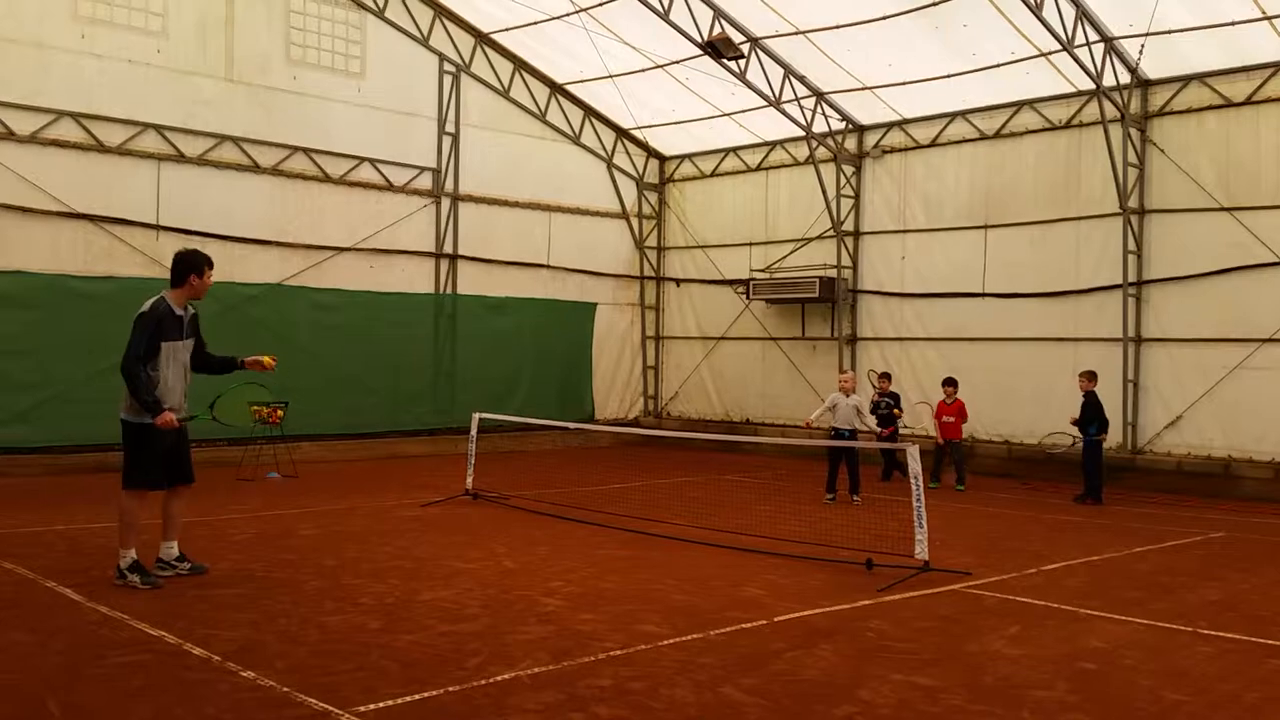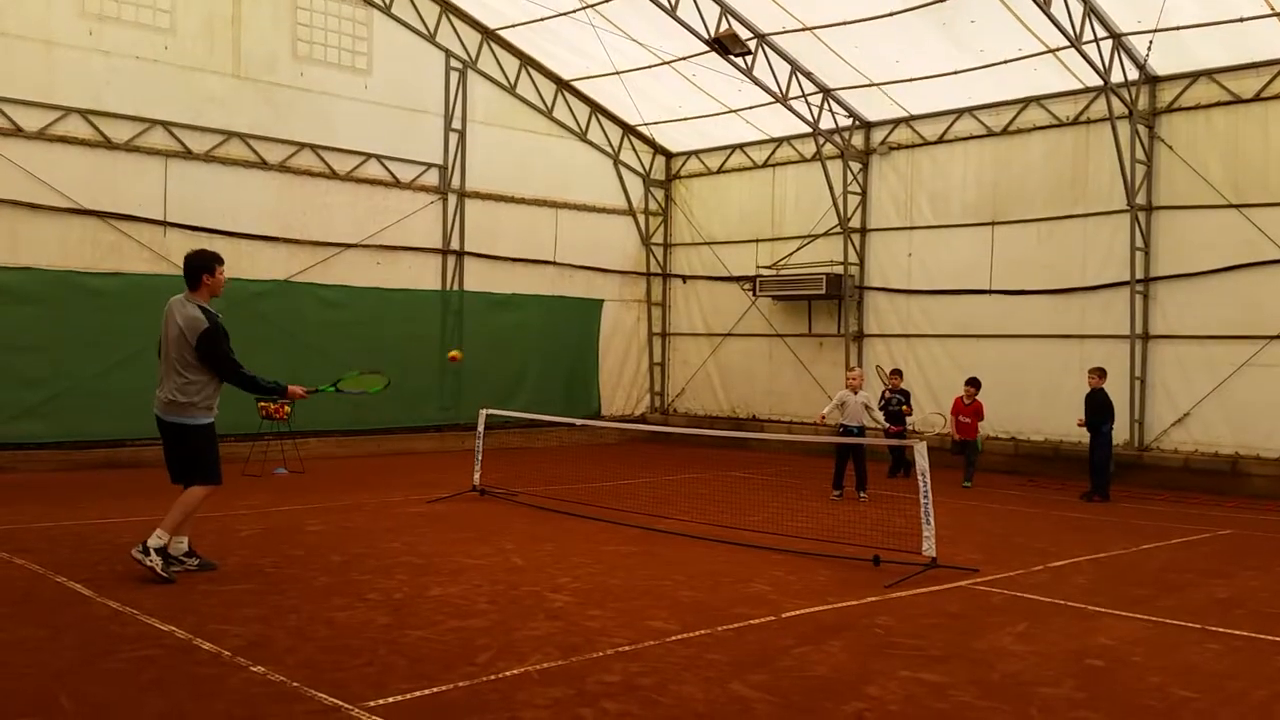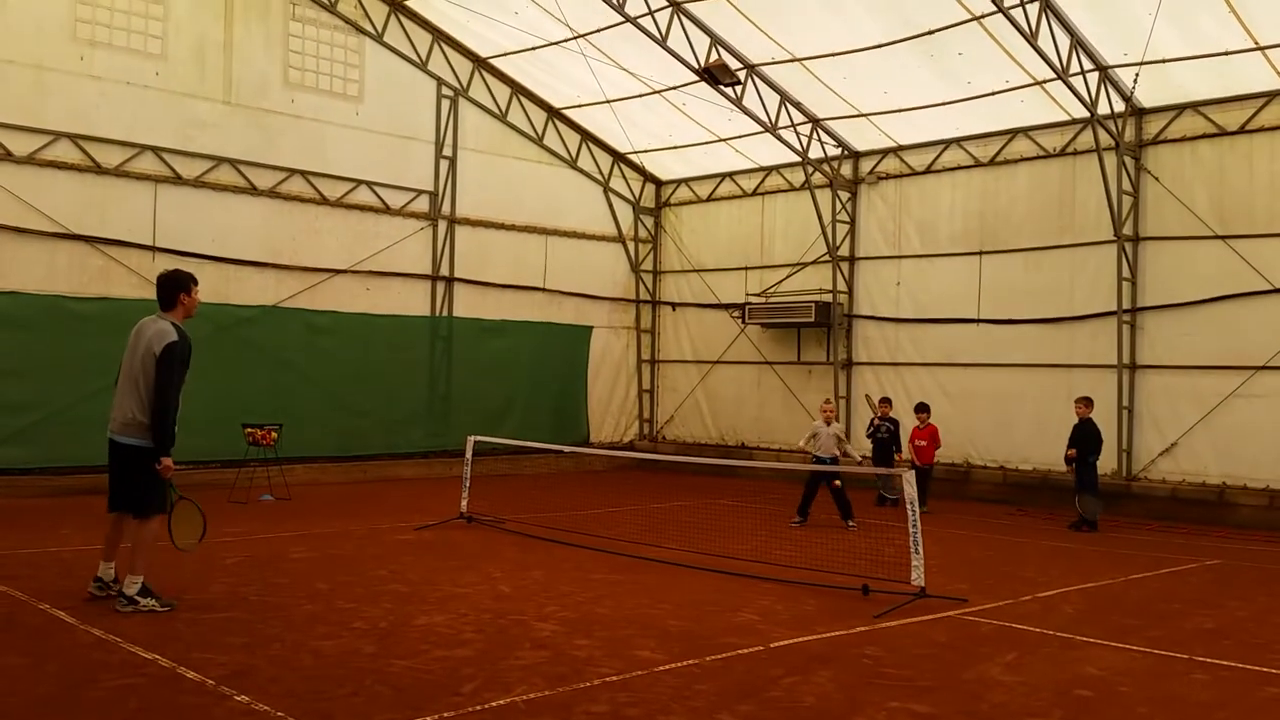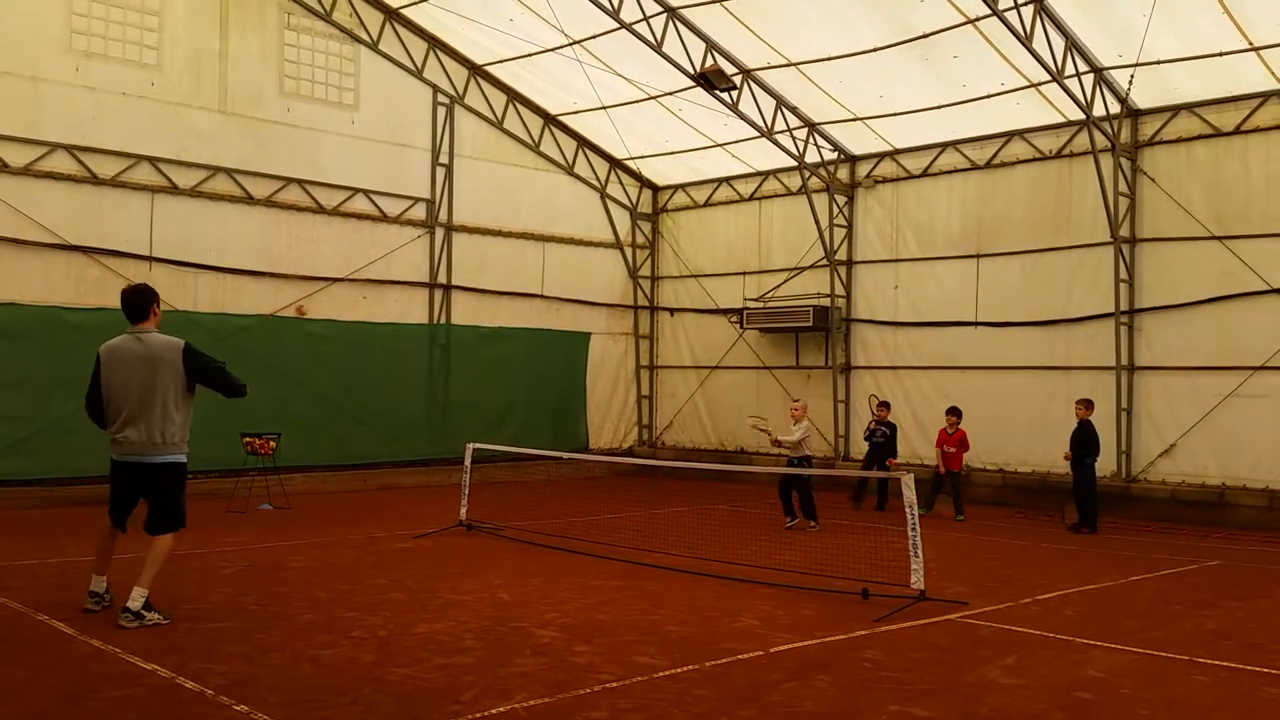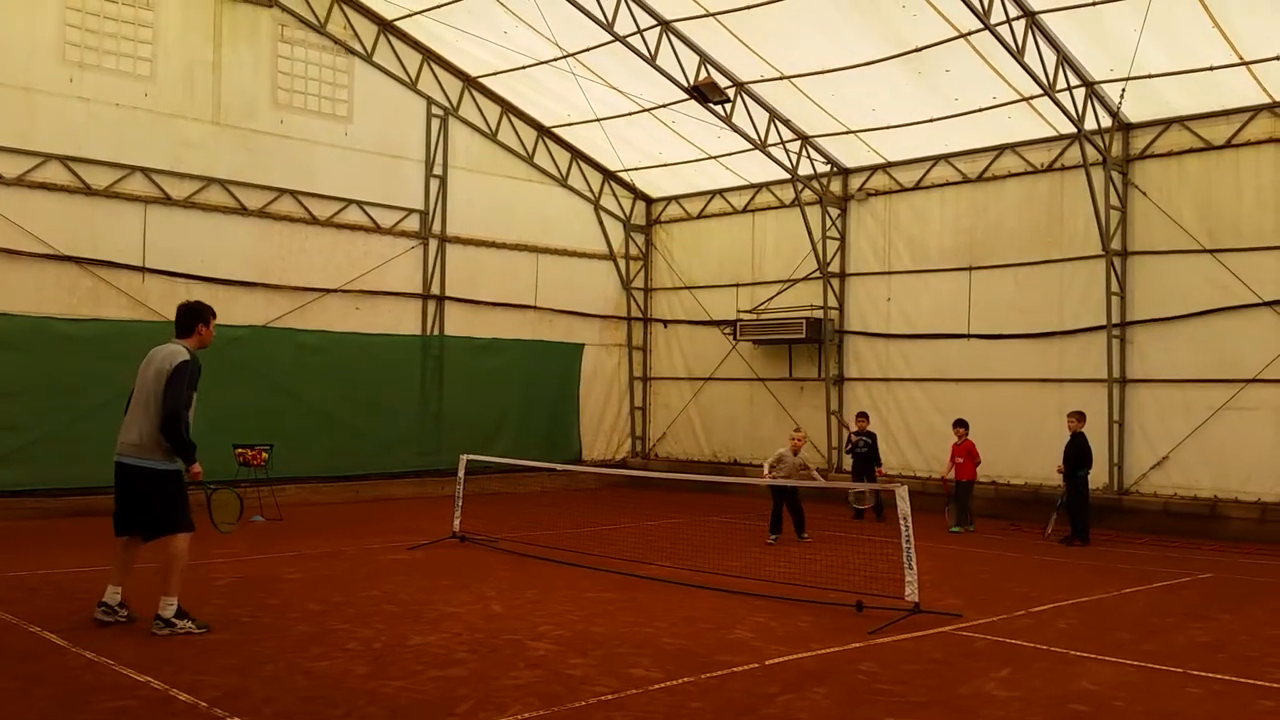
dt=1s
person 1, frame 1
left shoulder: (189, 315)
right shoulder: (153, 314)
left elbow: (198, 360)
right elbow: (130, 367)
left wrist: (241, 362)
right wrist: (155, 410)
left hip: (172, 417)
right hip: (145, 419)
left knee: (180, 484)
right knee: (137, 488)
left ankle: (169, 556)
right ankle: (126, 563)
person 1, frame 2
left shoulder: (174, 305)
right shoulder: (207, 325)
right elbow: (235, 374)
right wrist: (283, 390)
left hip: (170, 409)
right hip: (191, 414)
left knee: (194, 482)
right knee: (204, 484)
left ankle: (179, 550)
right ankle: (152, 546)
person 1, frame 3
left shoulder: (143, 326)
right shoulder: (175, 341)
right elbow: (165, 400)
right wrist: (164, 450)
left hip: (119, 432)
right hip: (143, 439)
left knee: (123, 509)
right knee: (151, 513)
left ankle: (105, 577)
right ankle: (132, 591)
person 1, frame 4
left shoulder: (107, 352)
right shoulder: (178, 350)
left elbow: (93, 407)
right elbow: (222, 380)
right wrist: (240, 387)
left hip: (123, 455)
right hip: (166, 456)
left knee: (114, 522)
right knee: (164, 531)
left ankle: (97, 590)
right ankle: (135, 606)
person 1, frame 5
left shoulder: (156, 354)
right shoulder: (186, 362)
right elbow: (174, 416)
right wrist: (190, 457)
left hip: (127, 456)
right hip: (156, 462)
left knee: (133, 533)
right knee: (180, 533)
left ankle: (111, 602)
right ankle: (168, 614)
